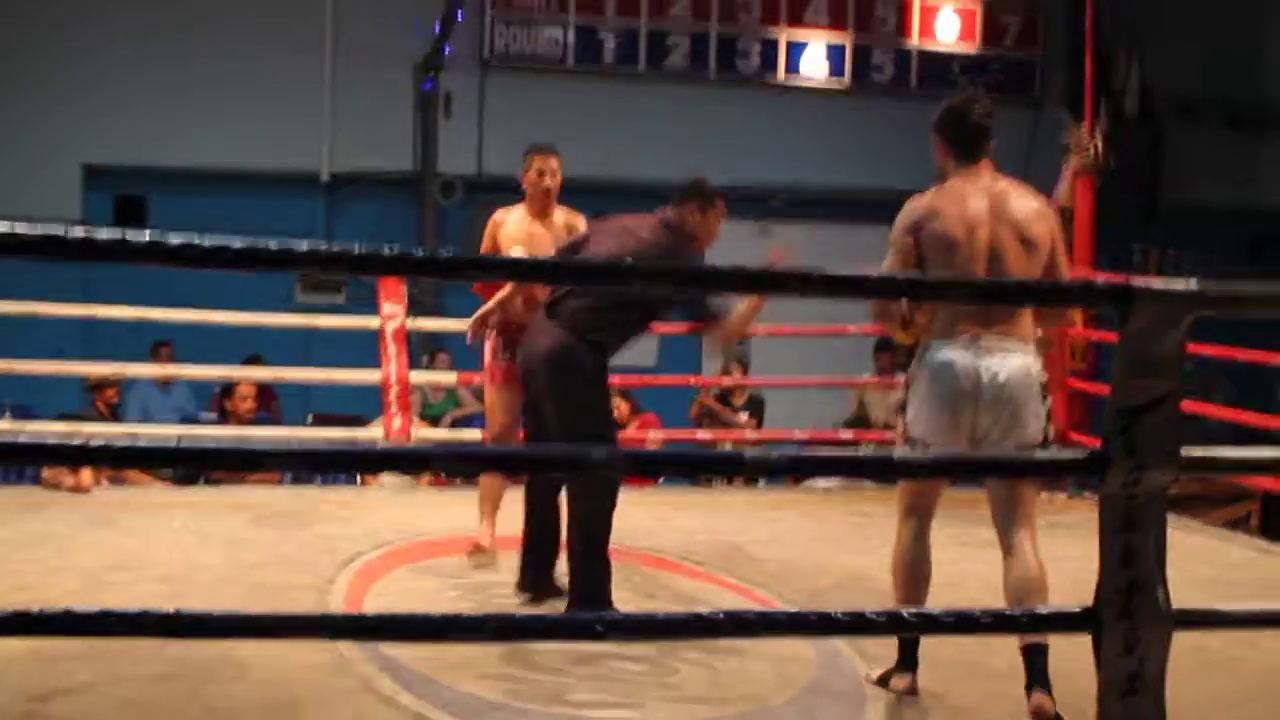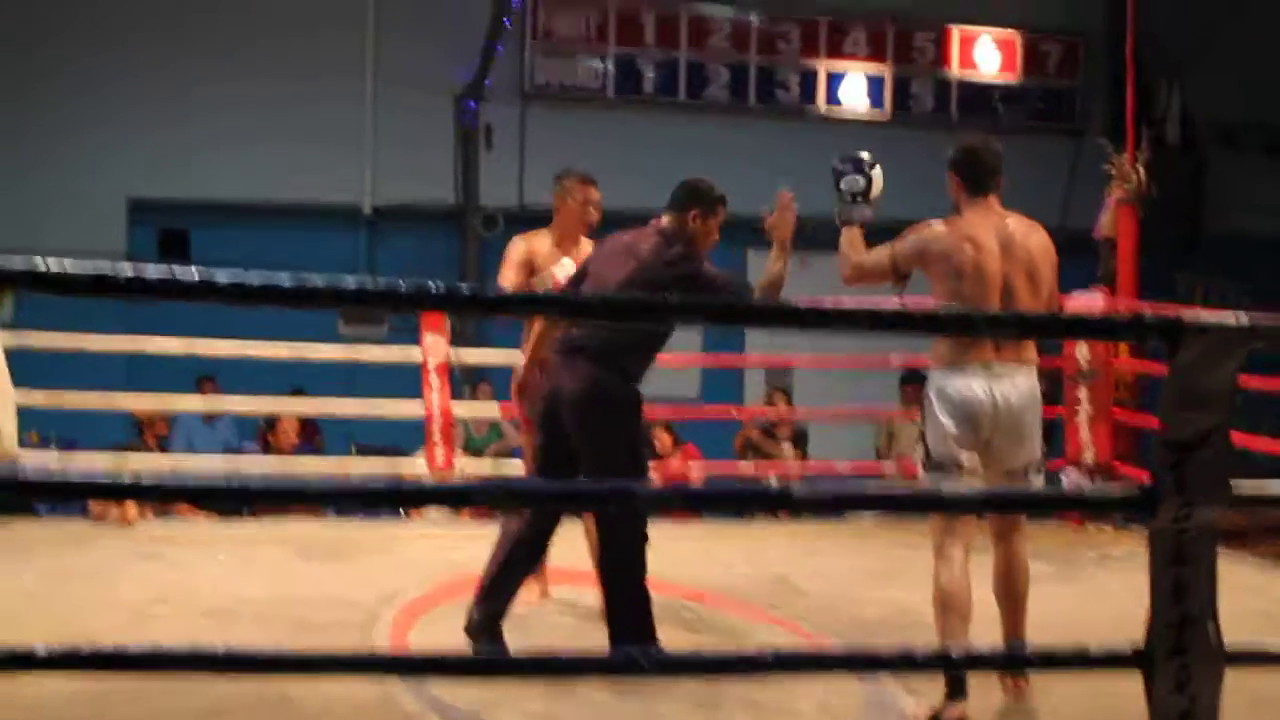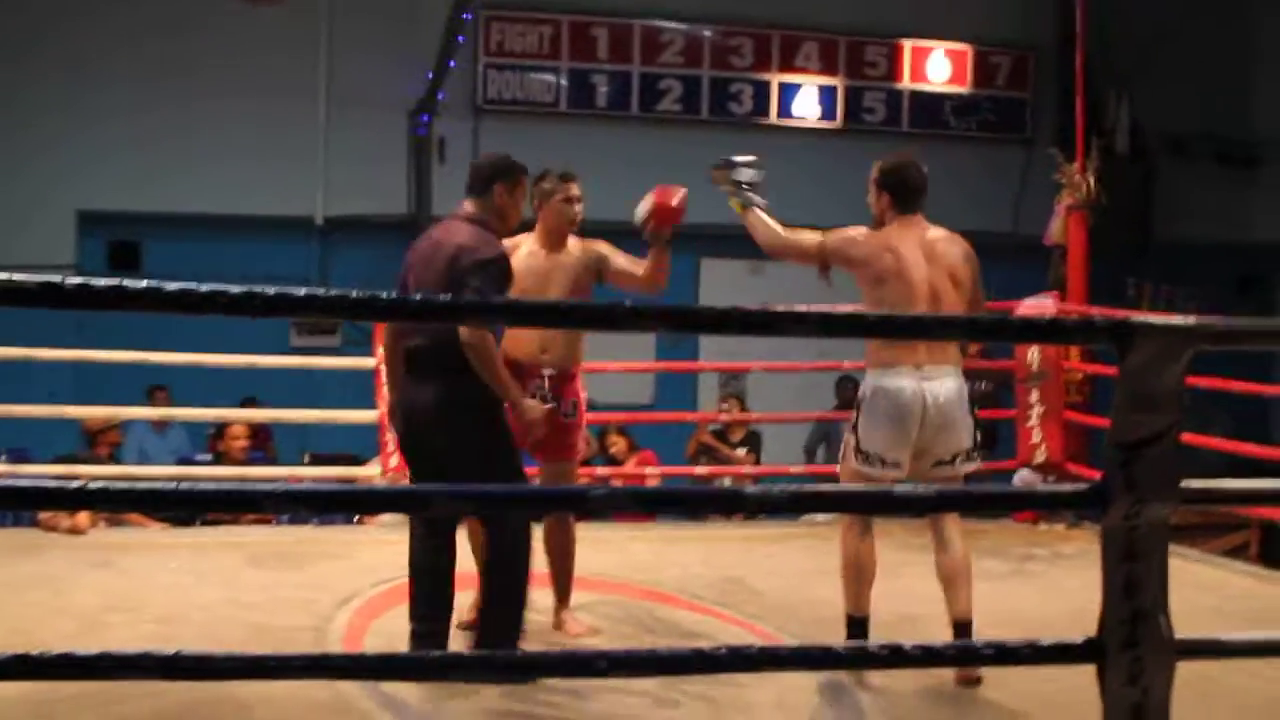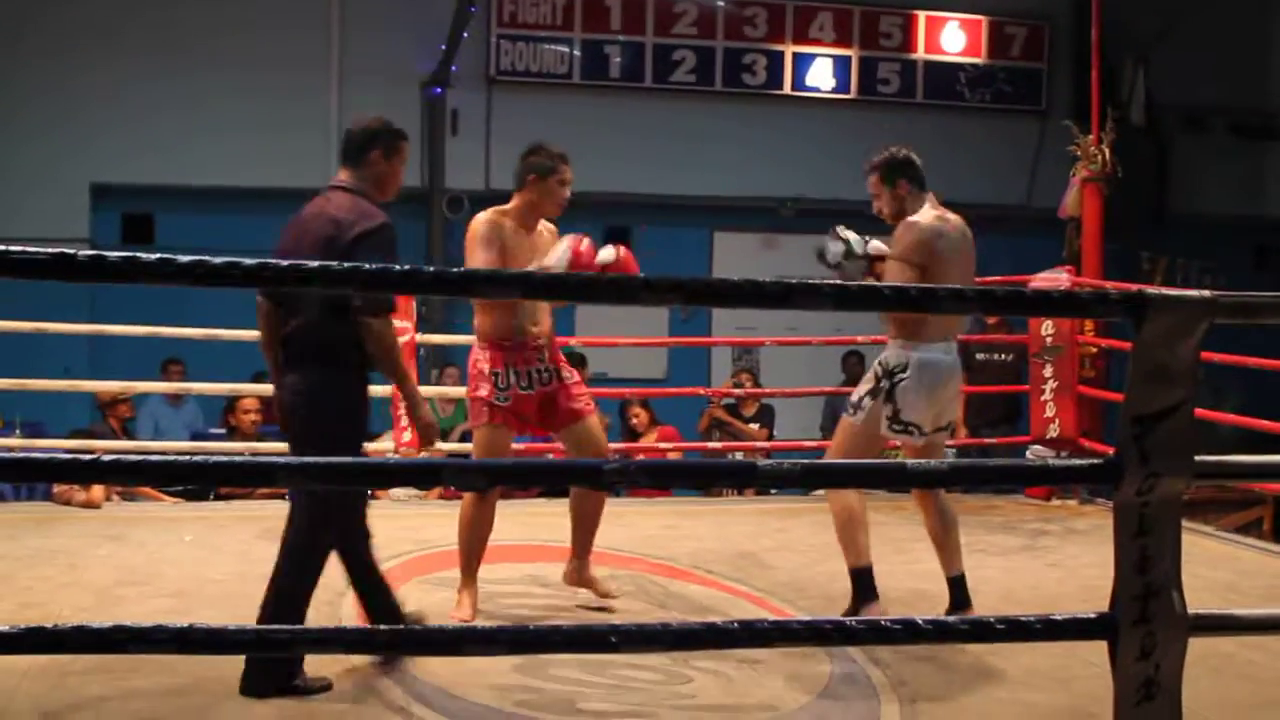
dt=0.5s
person 1, frame 1
left shoulder: (923, 211)
right shoulder: (1038, 210)
left elbow: (886, 312)
right elbow: (1061, 310)
left wrist: (916, 319)
left hip: (947, 365)
right hip: (1017, 369)
left knee: (914, 517)
right knee: (1017, 531)
left ankle: (906, 664)
person 1, frame 2
left shoulder: (937, 239)
right shoulder: (1040, 240)
left elbow: (854, 268)
left wrist: (852, 212)
left hip: (958, 389)
right hip: (1019, 388)
left knee: (951, 543)
right knee: (1009, 532)
right ankle: (1015, 664)
person 1, frame 3
left shoulder: (864, 246)
right shoulder: (959, 251)
left elbow: (778, 242)
right elbow: (973, 320)
left wrist: (744, 195)
left hip: (889, 393)
right hip: (947, 391)
left knee: (858, 516)
right knee: (946, 523)
left ankle: (856, 640)
right ankle: (964, 644)
person 1, frame 4
left shoulder: (915, 229)
right shoulder: (958, 228)
left elbow: (896, 308)
left wrist: (855, 266)
right wrist: (881, 264)
left hip: (911, 363)
right hip: (946, 362)
right knee: (926, 485)
left ankle: (865, 598)
right ankle: (960, 602)
person 2, frame 1
left shoulder: (618, 226)
right shoulder: (677, 257)
right elbow: (724, 332)
left wrist: (497, 305)
right wrist: (760, 294)
left hip: (540, 339)
right hip: (575, 355)
left knee: (545, 466)
right knee: (595, 478)
left ankle: (536, 576)
right ankle: (588, 601)
person 2, frame 2
left shoulder: (615, 245)
right shoulder: (683, 266)
right elbow: (759, 299)
right wrist: (781, 244)
left hip: (562, 377)
right hip: (604, 391)
left knee: (540, 505)
right knee: (622, 519)
left ankle: (485, 617)
right ankle: (633, 640)
person 2, frame 3
left shoulder: (426, 244)
right shoulder: (485, 251)
left elbow: (393, 326)
right elbow: (474, 335)
left wrist: (398, 391)
right wrist: (515, 402)
left hip: (417, 394)
right hip: (458, 399)
left knee: (432, 525)
right knee: (509, 515)
left ankle: (425, 645)
right ankle: (497, 641)
person 2, frame 4
left shoulder: (304, 218)
right shoulder: (369, 222)
left elbow: (267, 307)
right elbow: (373, 322)
right wrist: (414, 401)
left hip: (299, 381)
right hip: (335, 384)
left knee: (342, 509)
right knee: (317, 521)
left ankle: (387, 621)
right ankle: (271, 664)
person 3, frame 1
left shoulder: (573, 224)
right shoulder: (500, 222)
right wrist: (487, 283)
right hip: (508, 335)
right knee: (499, 433)
right ankle: (487, 531)
person 3, frame 2
right shoulder: (526, 248)
right elbow: (508, 300)
right wrist: (551, 282)
right hip: (539, 371)
right knee: (537, 476)
right ankle: (536, 573)
person 3, frame 3
left shoulder: (588, 254)
right shoulder: (507, 251)
left elbow: (650, 282)
left wrist: (660, 240)
left hip: (562, 387)
right hip: (509, 383)
left ankle: (563, 607)
right ankle: (489, 592)
person 3, frame 4
left shoulder: (550, 234)
right shoulder: (487, 225)
right elbow: (483, 291)
left wrist: (597, 271)
right wrist: (549, 268)
left hip: (548, 360)
right hip: (498, 363)
left knee: (597, 454)
right knee: (486, 481)
left ankle: (579, 565)
right ankle: (468, 587)
